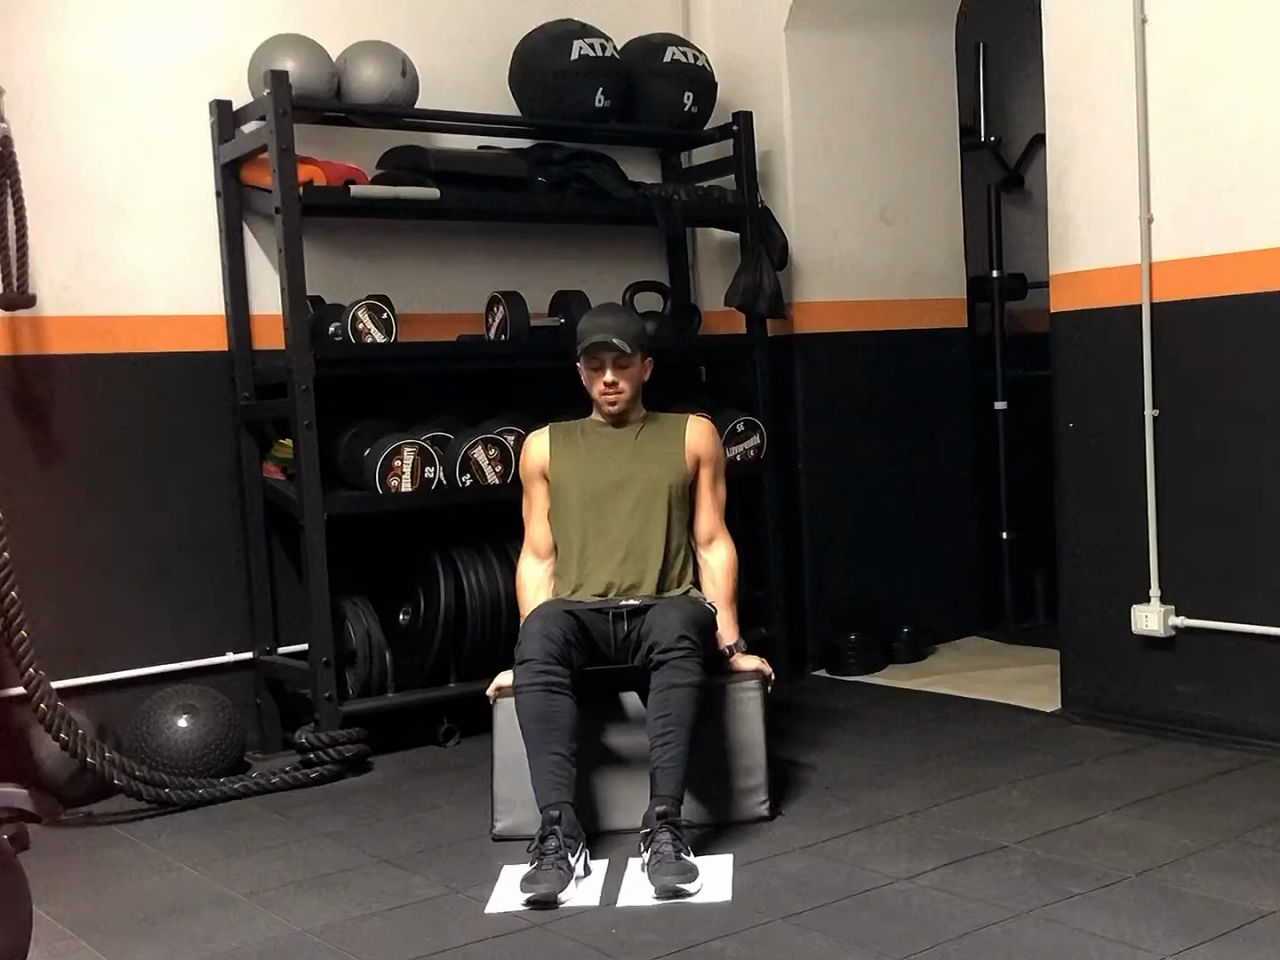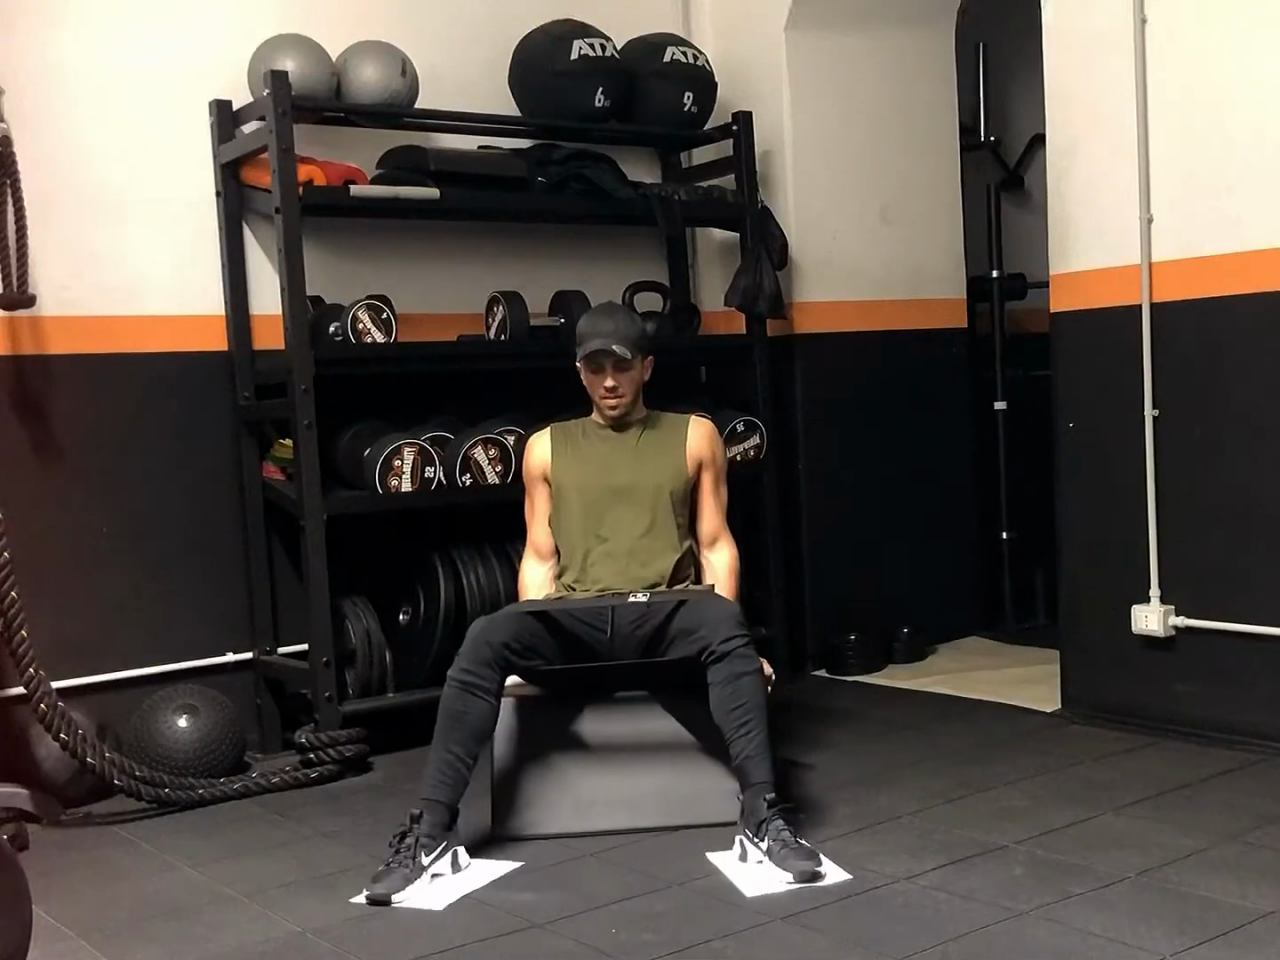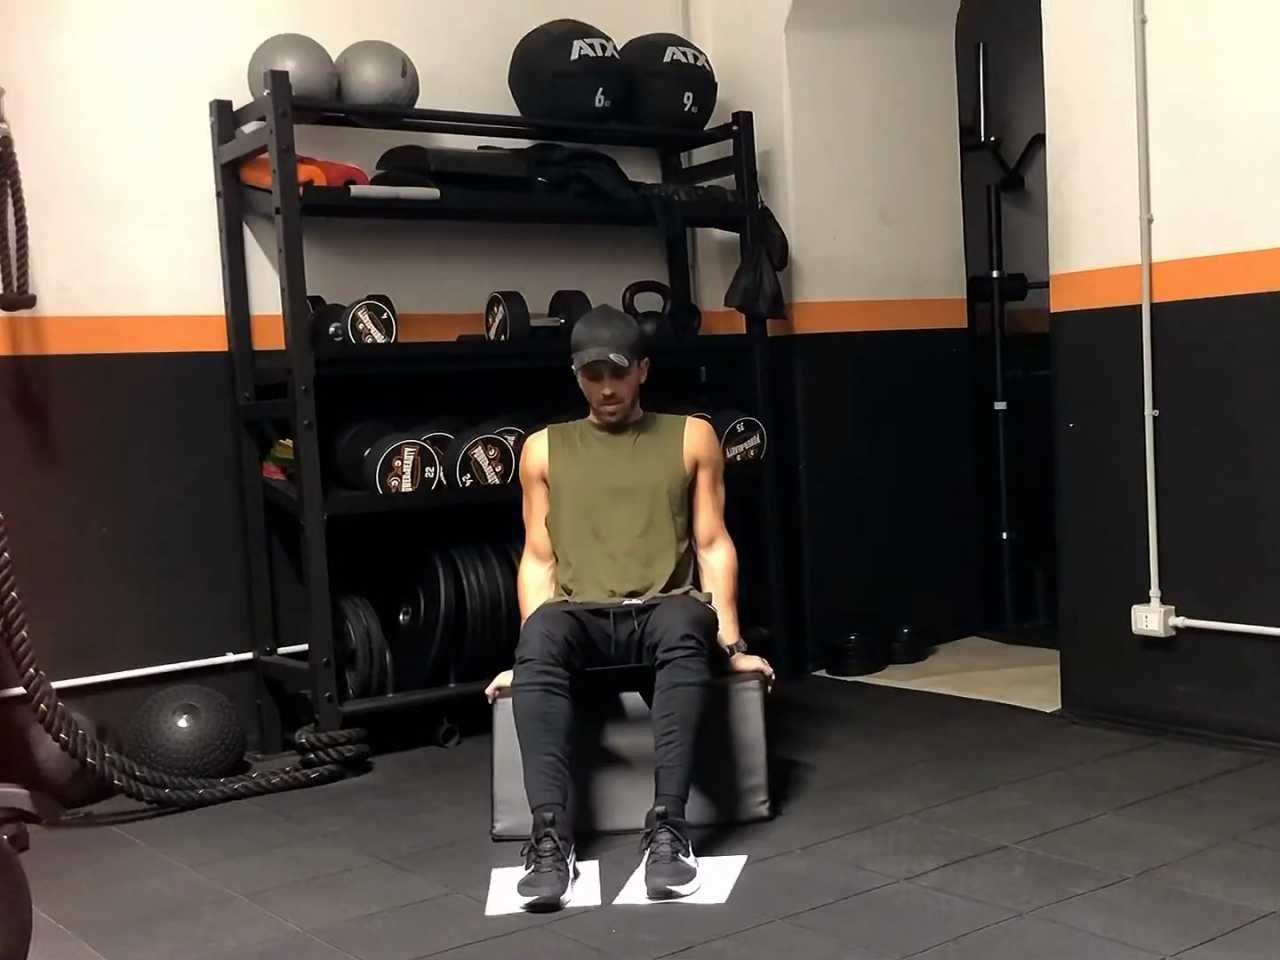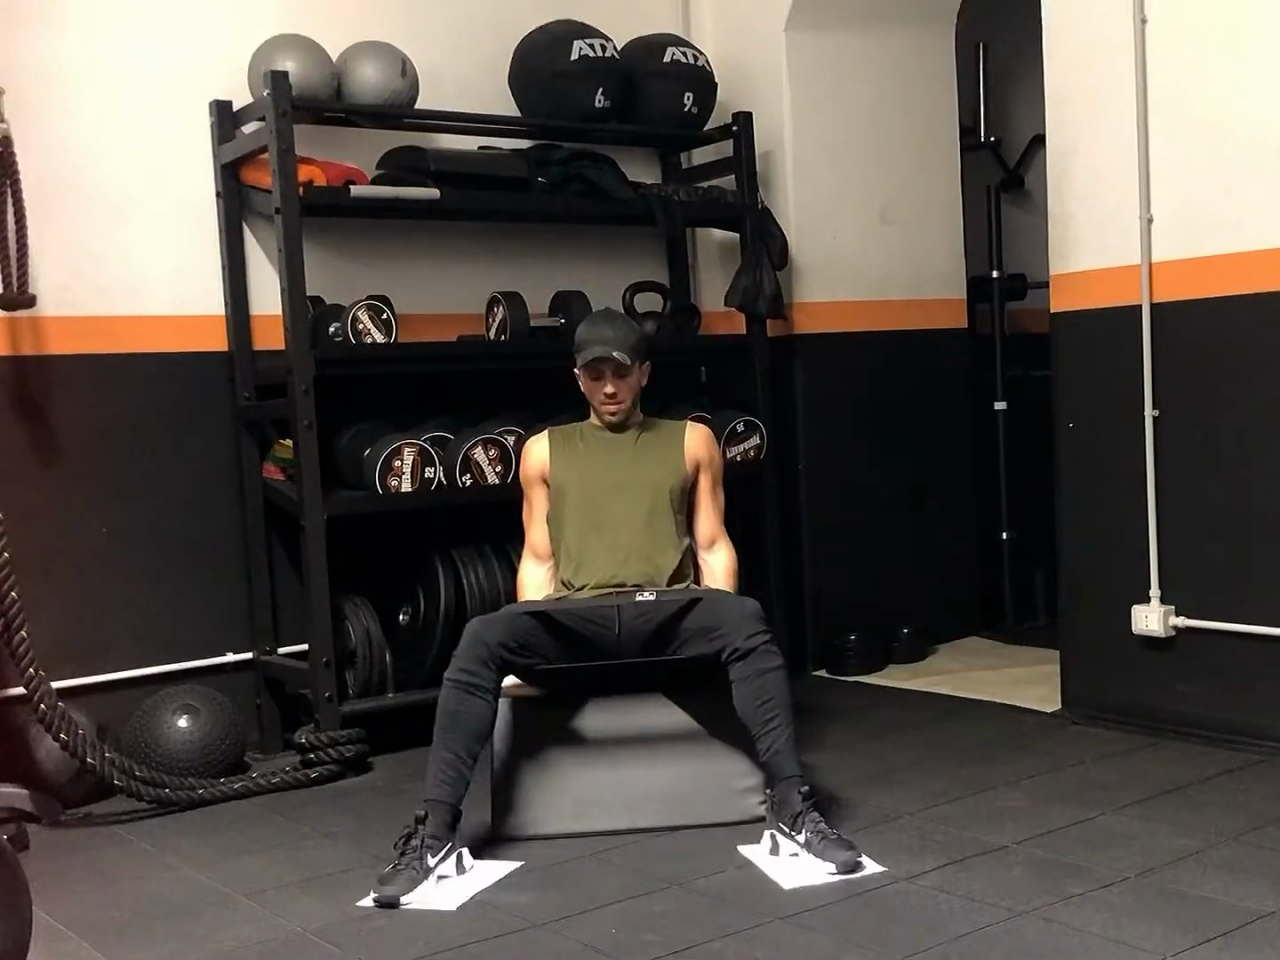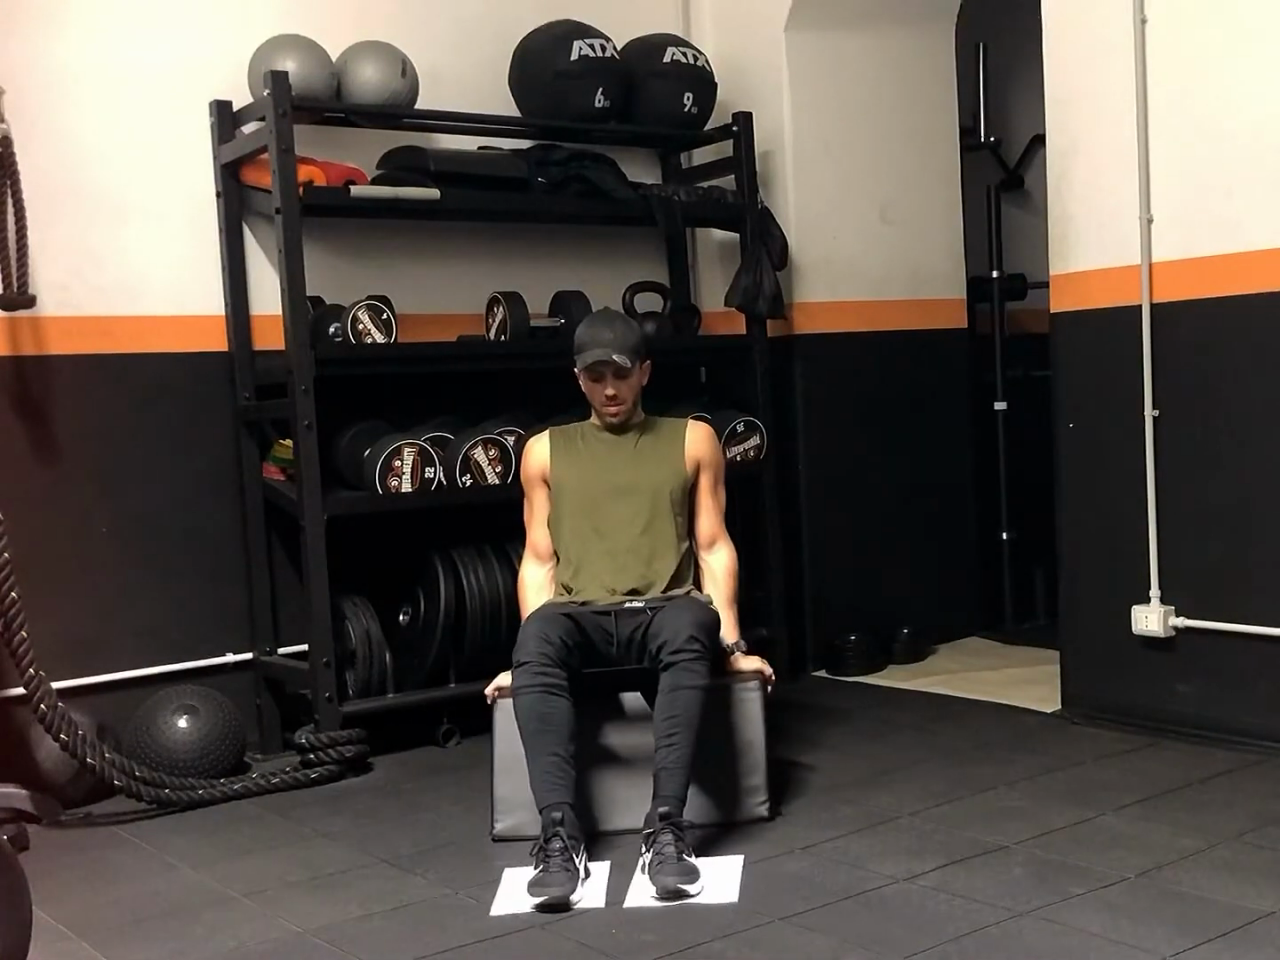
dt=1s
person 1, frame 1
left shoulder: (693, 435)
right shoulder: (545, 446)
left elbow: (713, 543)
right elbow: (538, 556)
left wrist: (730, 641)
right wrist: (528, 650)
left hip: (665, 613)
right hip: (581, 617)
left knee: (679, 631)
right knee: (542, 633)
left ankle: (664, 825)
right ankle: (559, 833)
person 1, frame 2
left shoulder: (694, 436)
right shoulder: (546, 447)
left elbow: (715, 545)
right elbow: (540, 557)
left wrist: (723, 634)
right wrist: (529, 646)
left hip: (665, 610)
right hip: (578, 616)
left knee: (726, 623)
right knee: (484, 641)
left ankle: (762, 814)
right ankle: (431, 831)
person 1, frame 3
left shoulder: (691, 437)
right shoulder: (544, 449)
left elbow: (713, 546)
right elbow: (539, 559)
left wrist: (731, 643)
right wrist: (528, 652)
left hip: (665, 611)
right hip: (582, 619)
left knee: (687, 630)
right knee: (541, 638)
left ankle: (667, 826)
right ankle: (550, 834)
person 1, frame 4
left shoulder: (692, 441)
right shoulder: (544, 451)
left elbow: (712, 546)
right elbow: (538, 560)
left wrist: (724, 633)
right wrist: (528, 650)
left hip: (666, 610)
right hip: (578, 616)
left knee: (748, 621)
right knee: (480, 642)
left ankle: (791, 807)
right ankle: (434, 832)
person 1, frame 5
left shoulder: (693, 439)
right shoulder: (545, 450)
left elbow: (714, 548)
right elbow: (539, 560)
left wrist: (732, 642)
right wrist: (531, 651)
left hip: (665, 614)
right hip: (581, 619)
left knee: (690, 630)
right knee: (538, 640)
left ankle: (665, 826)
right ankle: (559, 835)
